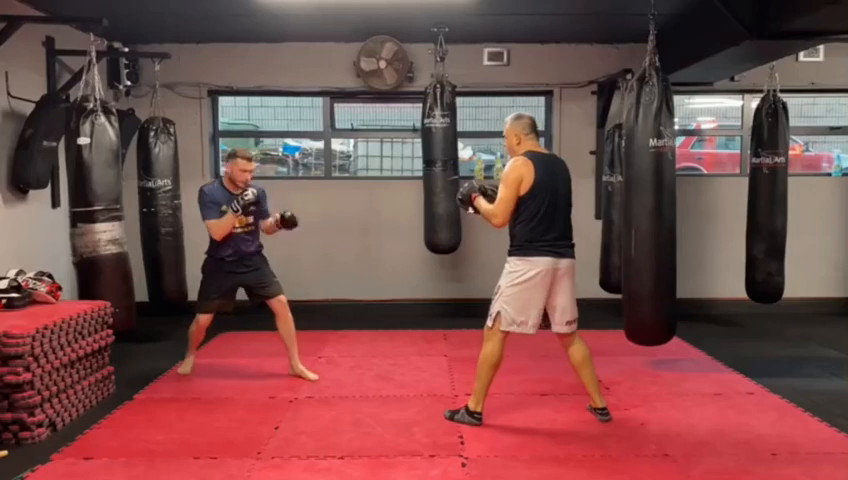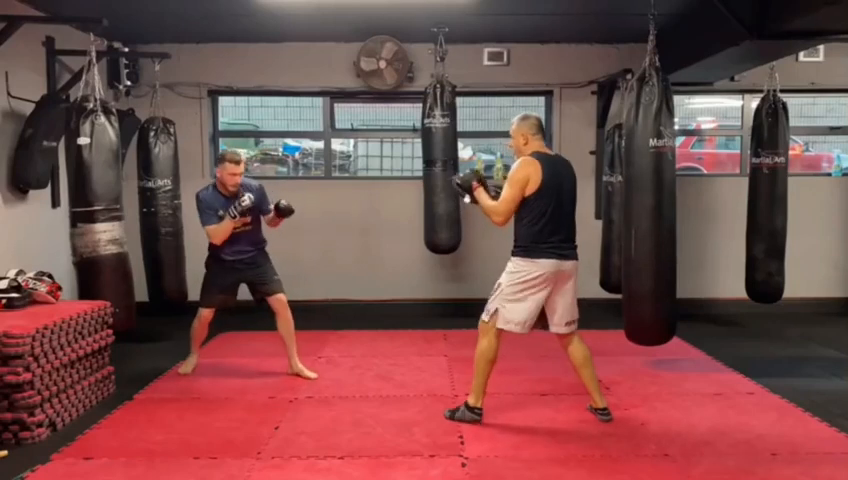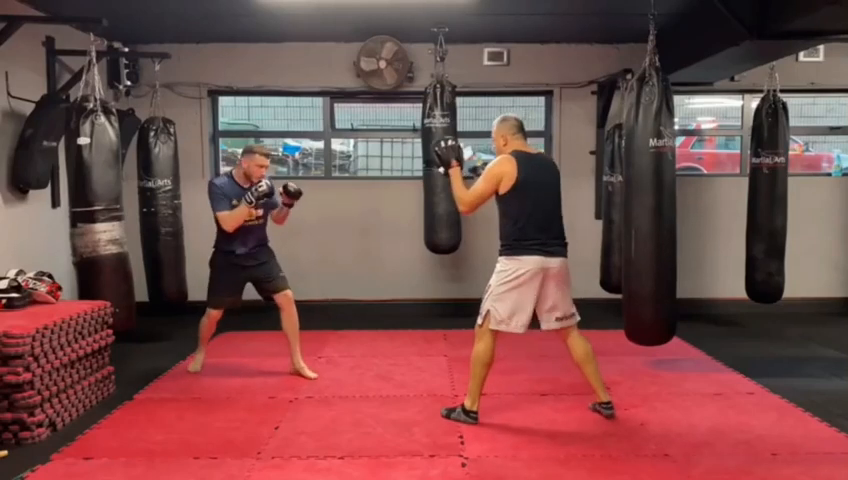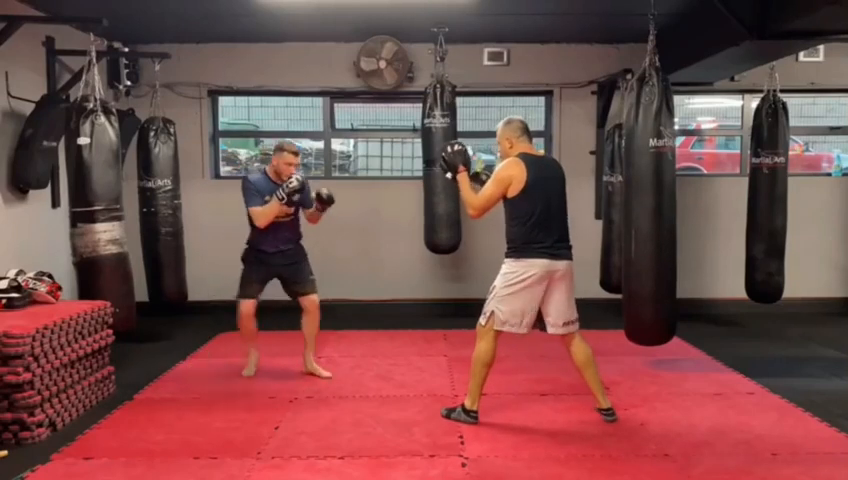
dt=0.4s
person 1, frame 1
left shoulder: (518, 166)
right shoulder: (560, 165)
left elbow: (499, 218)
left wrist: (475, 198)
right wrist: (494, 198)
left hip: (528, 261)
right hip: (563, 259)
left knee: (495, 331)
right knee: (569, 334)
left ankle: (474, 409)
right ankle: (599, 404)
person 1, frame 2
left shoulder: (525, 166)
right shoulder: (566, 167)
left elbow: (500, 216)
left wrist: (476, 188)
right wrist: (498, 193)
left hip: (531, 262)
right hip: (565, 261)
left knee: (489, 327)
right knee: (568, 334)
left ankle: (474, 405)
right ankle: (600, 405)
person 1, frame 3
left shoulder: (503, 164)
right shoulder: (549, 164)
left elbow: (465, 205)
left wrist: (453, 166)
right wrist: (491, 182)
left hip: (519, 260)
right hip: (555, 259)
left knee: (485, 330)
right knee: (569, 329)
left ankle: (470, 407)
right ankle: (603, 400)
person 1, frame 4
left shoulder: (511, 167)
right shoulder: (554, 167)
left elbow: (475, 209)
left wrist: (460, 171)
right wrist: (491, 181)
left hip: (524, 263)
right hip: (560, 262)
left knee: (486, 330)
right knee: (571, 334)
left ankle: (470, 407)
right ankle: (605, 405)
person 2, frame 1
left shoulder: (256, 191)
right shoulder: (209, 193)
left elbow: (265, 227)
right elbow: (217, 233)
left wrist: (279, 222)
right wrist: (238, 205)
left hip: (253, 261)
right hip: (221, 265)
left knee: (281, 304)
right knee: (203, 319)
left ankle: (296, 364)
right ankle: (190, 356)
person 2, frame 2
left shoulder: (254, 188)
right shoulder: (205, 197)
left elbow: (270, 221)
right elbow: (216, 237)
left wrist: (279, 214)
right wrist: (234, 212)
left hip: (255, 258)
right hip: (223, 263)
left knee: (280, 303)
right knee: (204, 314)
left ankle: (295, 363)
right ankle: (193, 356)
person 2, frame 3
left shoulder: (264, 184)
right shoulder: (219, 186)
left elbow: (278, 219)
right elbow: (228, 224)
left wrist: (288, 203)
right wrist: (250, 198)
left hip: (260, 255)
right hip: (229, 259)
left knee: (286, 299)
right knee: (214, 312)
left ankle: (297, 361)
right ankle: (201, 353)
person 2, frame 4
left shoulder: (299, 183)
right shoulder: (253, 182)
left elbow: (311, 219)
right elbow: (260, 220)
left wrist: (320, 206)
right wrist: (283, 194)
left hip: (292, 253)
right hip: (261, 255)
left knee: (311, 303)
right knee: (246, 309)
left ankle: (309, 361)
right ankle: (253, 353)
